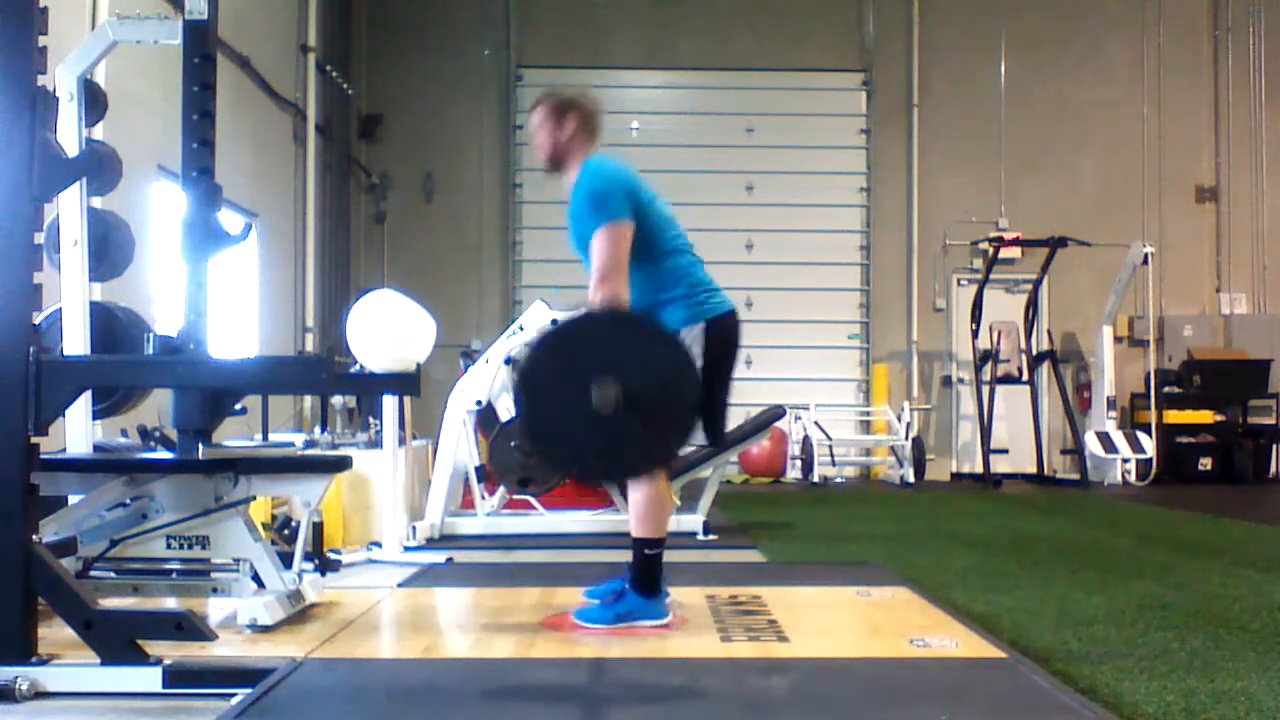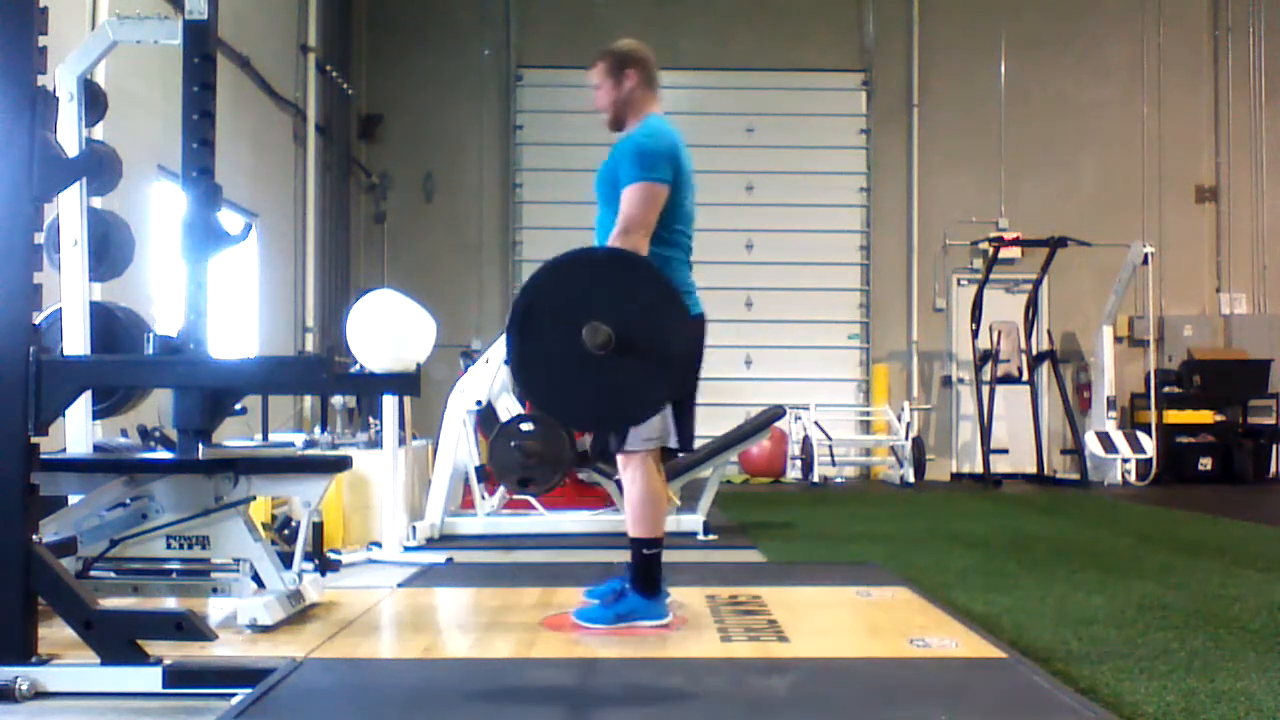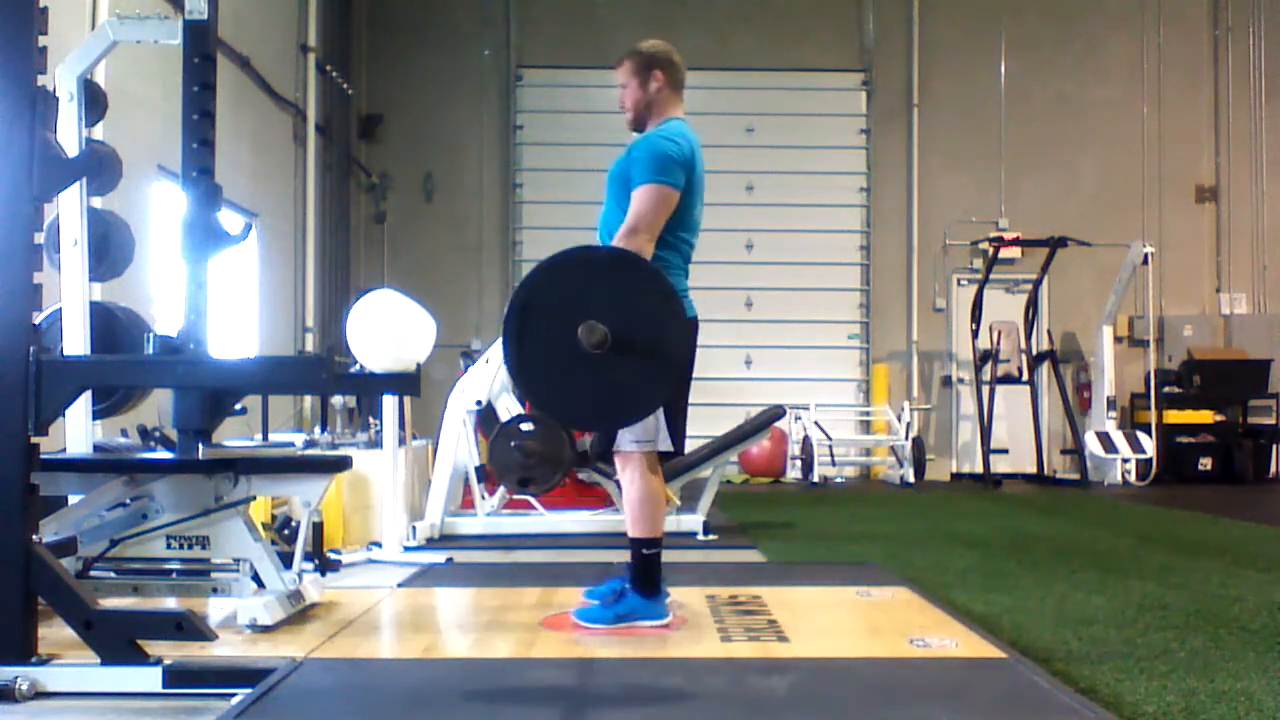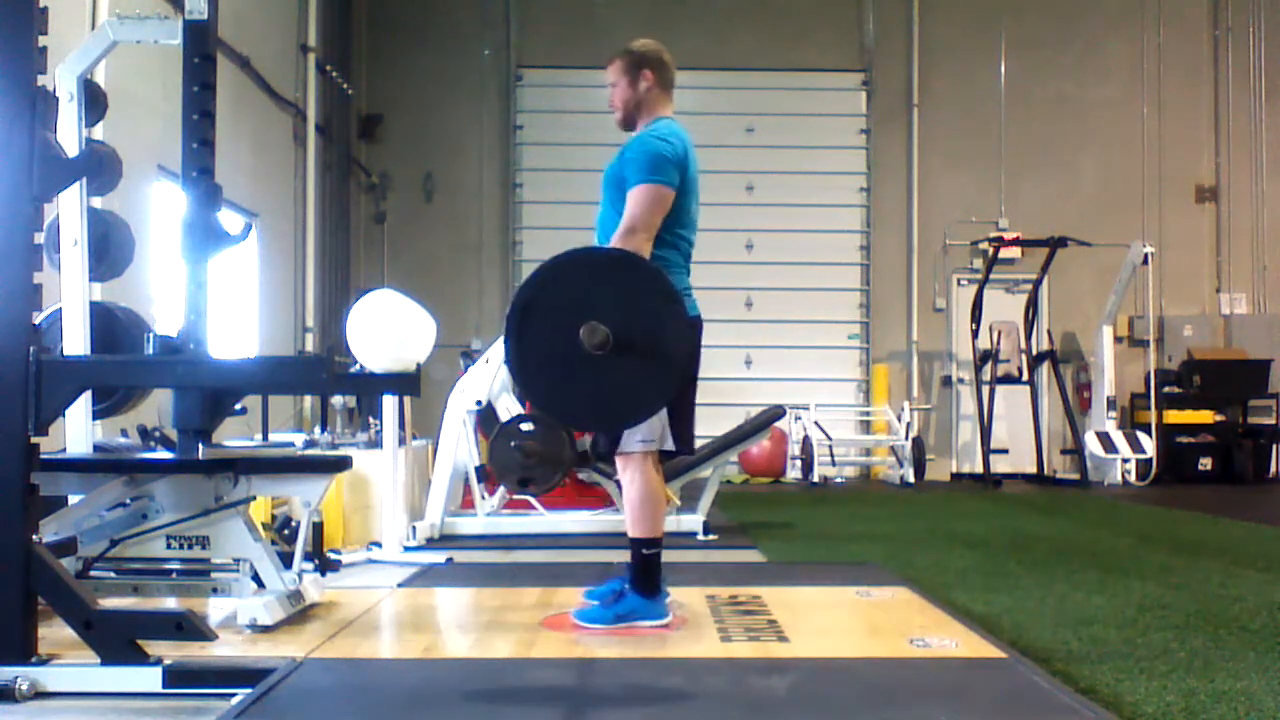
dt=0.2s
person 1, frame 1
left shoulder: (598, 183)
right shoulder: (603, 179)
left elbow: (609, 281)
right elbow: (613, 278)
left hip: (691, 325)
right hip: (683, 324)
left ankle: (646, 594)
right ankle: (642, 579)
person 1, frame 2
left shoulder: (646, 141)
right shoulder: (654, 141)
left elbow: (631, 235)
left knee: (637, 455)
right knee: (638, 453)
left ankle: (646, 597)
right ankle: (642, 580)
person 1, frame 3
left shoulder: (662, 144)
right shoulder: (672, 145)
left elbow: (637, 236)
left knee: (635, 456)
right knee: (637, 455)
left ankle: (645, 595)
right ankle: (642, 579)
person 1, frame 4
left shoulder: (655, 144)
right shoulder: (661, 143)
left elbow: (634, 237)
left knee: (636, 454)
right knee: (636, 453)
left ankle: (645, 595)
right ankle: (642, 579)
